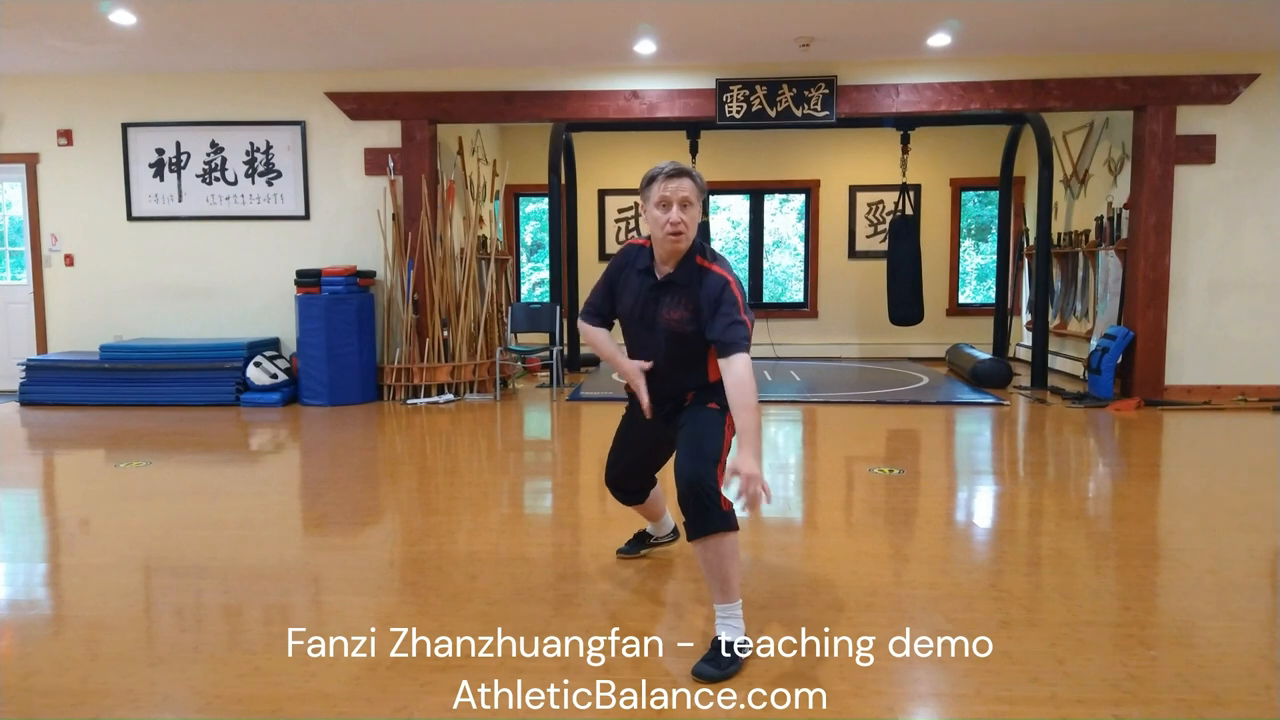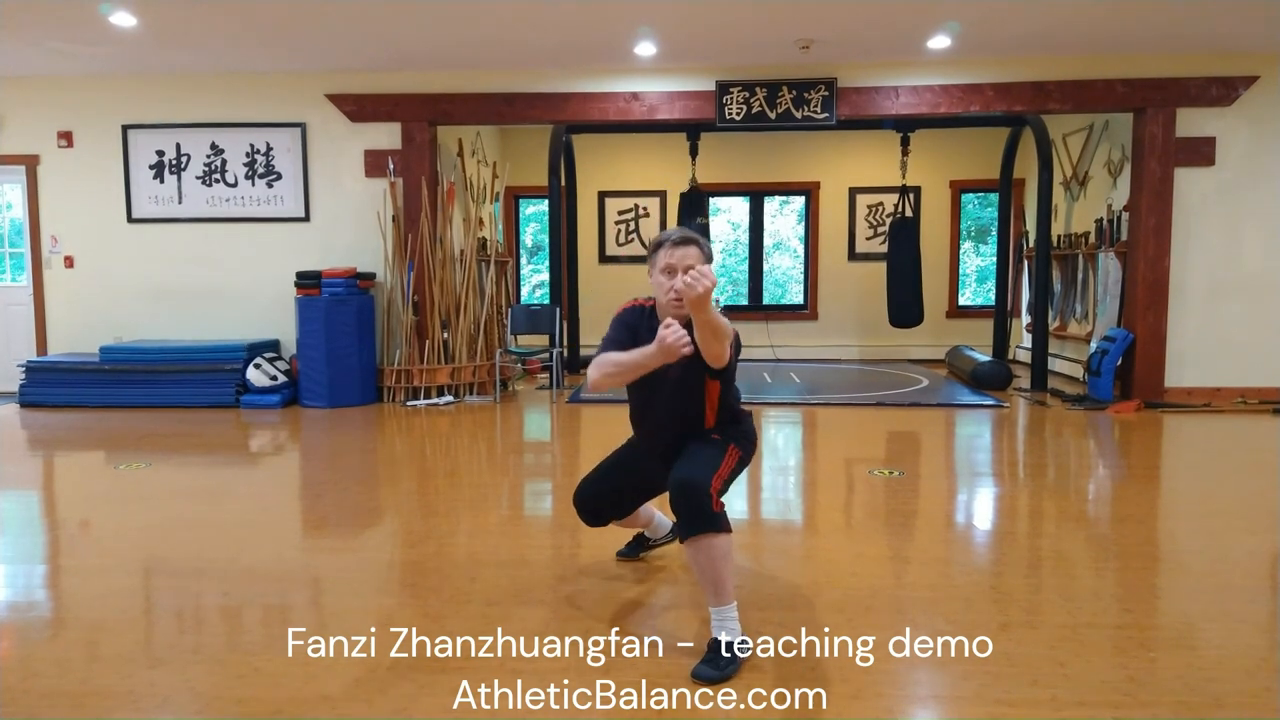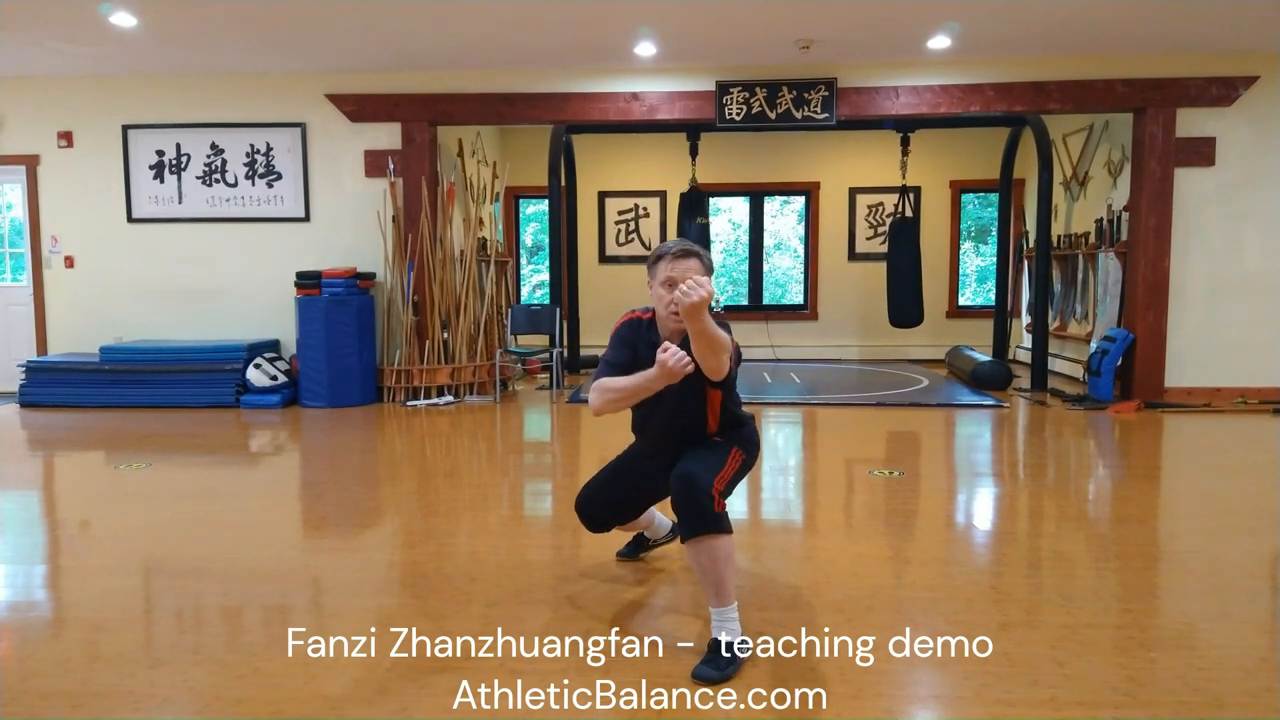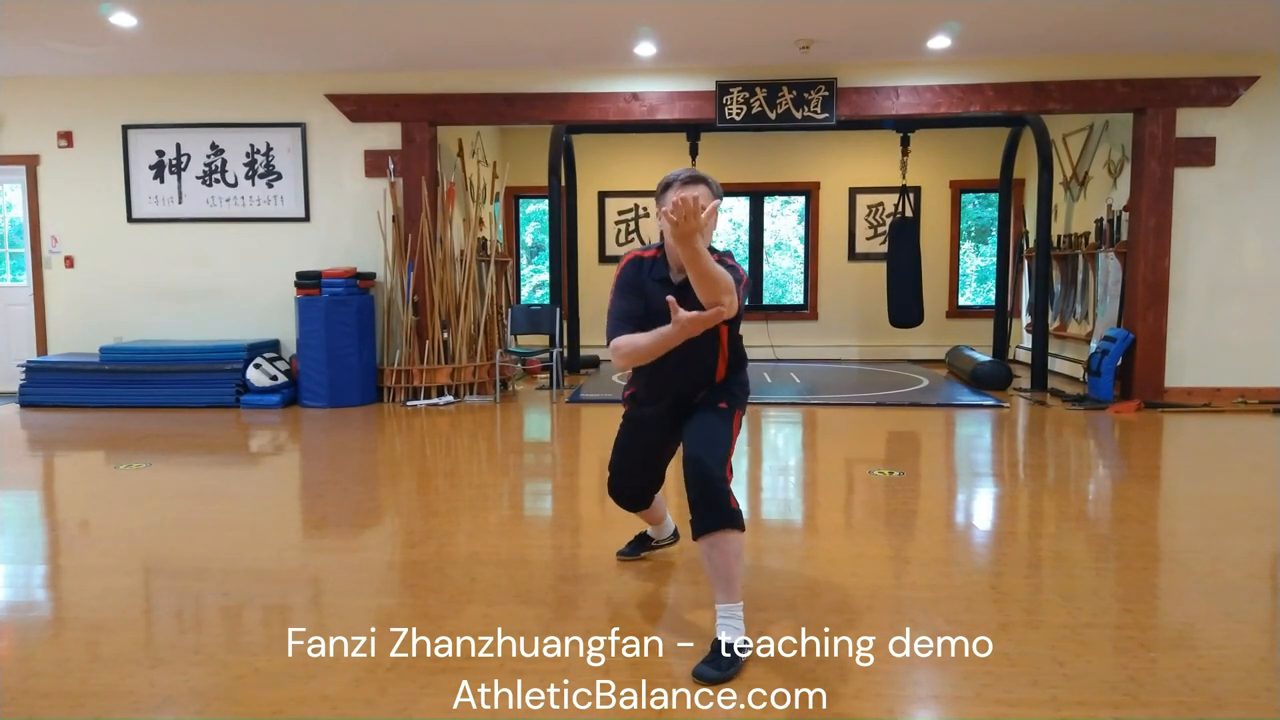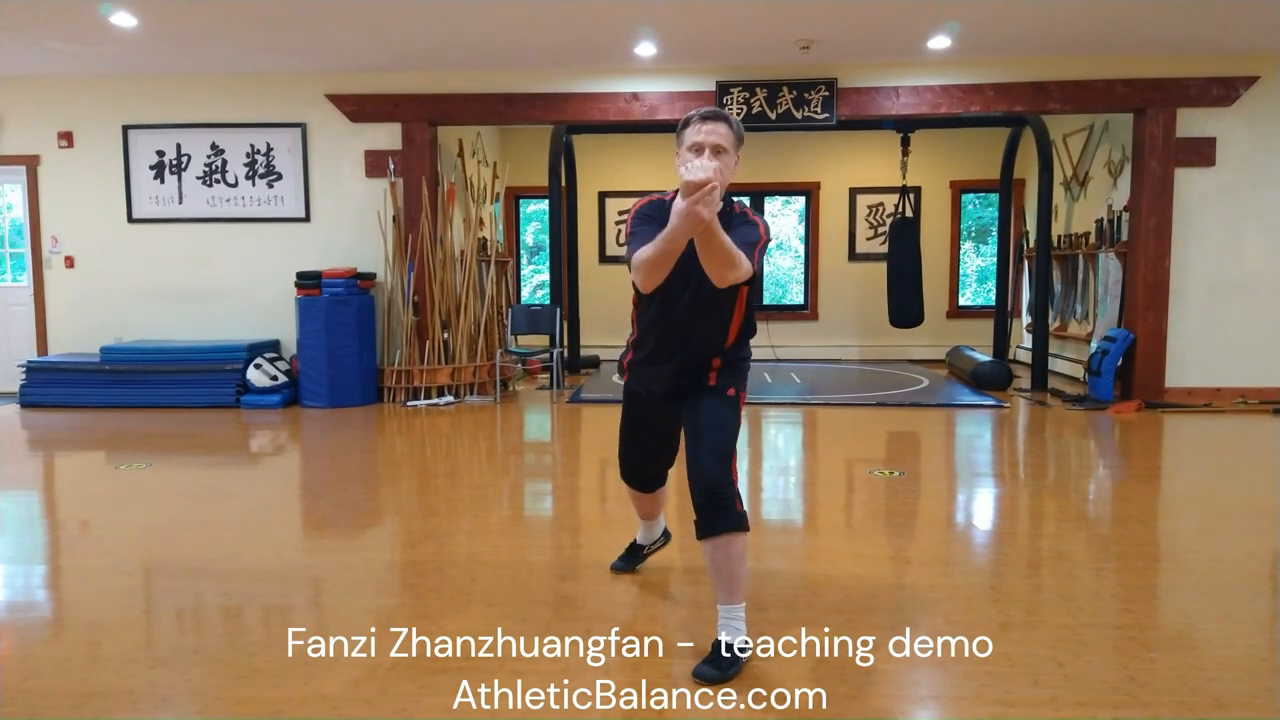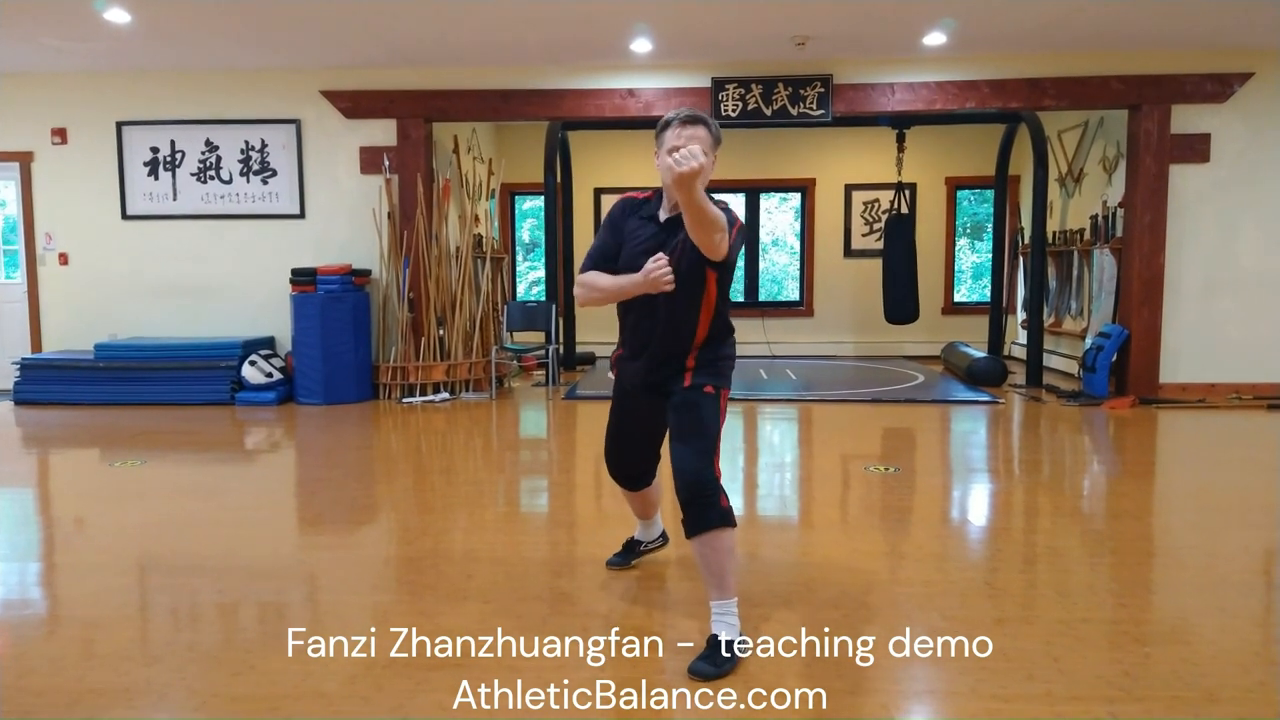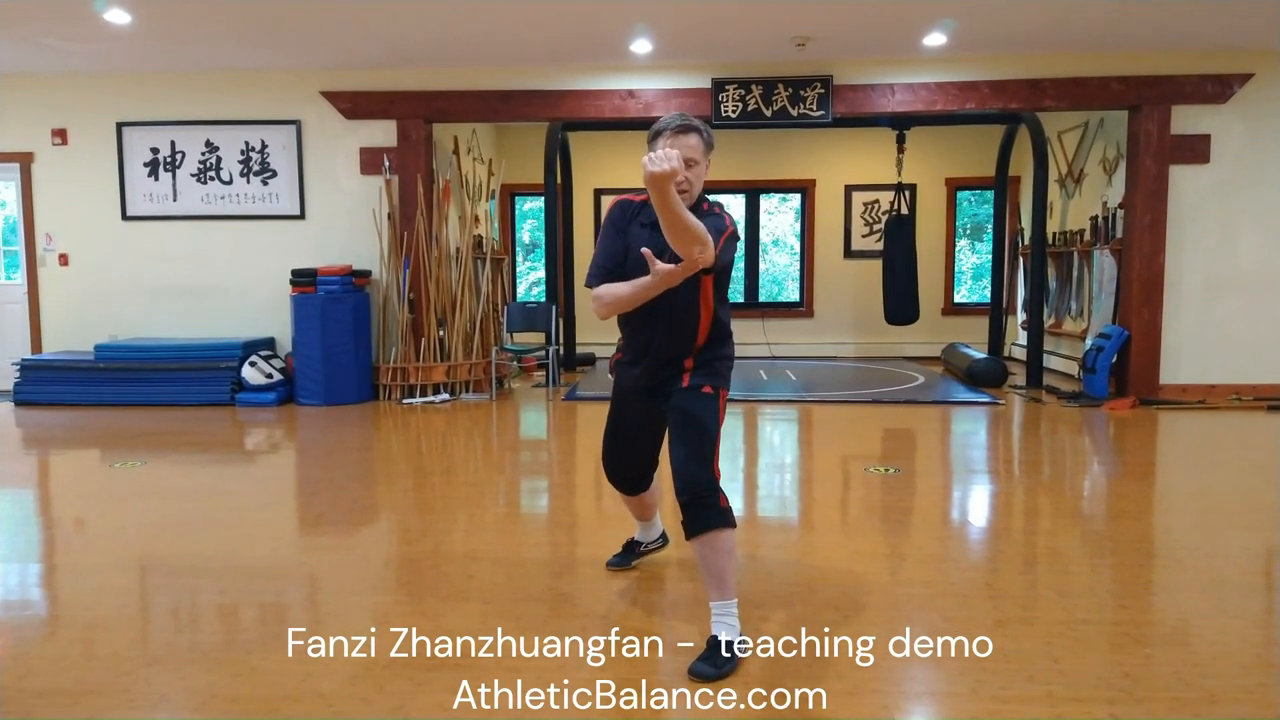
dt=0.7s
person 1, frame 1
left shoulder: (716, 280)
right shoulder: (628, 259)
left elbow: (737, 360)
right elbow: (590, 323)
left wrist: (748, 451)
right wrist: (621, 363)
left hip: (705, 399)
right hip: (649, 397)
left knee: (696, 487)
right knee: (621, 481)
left ankle: (731, 632)
right ankle: (661, 528)
person 1, frame 2
left shoulder: (713, 327)
right shoulder: (632, 317)
left elbow: (718, 346)
right elbow: (596, 376)
left wrist: (702, 307)
right wrist: (657, 352)
left hip: (718, 438)
right hip: (654, 442)
left knee: (692, 488)
right knee: (590, 503)
left ankle: (728, 634)
right ankle: (658, 529)
person 1, frame 3
left shoulder: (714, 336)
right shoulder: (631, 329)
left elbow: (717, 360)
right elbow: (598, 400)
left wrist: (697, 318)
right wrist: (659, 375)
left hip: (721, 442)
right hip: (657, 447)
left knee: (693, 488)
right knee: (592, 509)
left ankle: (728, 634)
right ankle: (658, 529)
person 1, frame 4
left shoulder: (724, 268)
right shoulder: (636, 267)
left elbow: (722, 303)
right elbow: (619, 353)
left wrist: (694, 247)
right wrist: (678, 330)
left hip: (714, 395)
right hip: (650, 398)
left knee: (707, 483)
right knee: (626, 488)
left ankle: (731, 633)
right ankle: (661, 532)
person 1, frame 5
left shoulder: (748, 224)
right shoulder: (650, 211)
left elbow: (729, 274)
right elbow: (644, 276)
left wrist: (705, 217)
right wrist: (680, 225)
left hip: (715, 373)
right hip: (649, 370)
left knee: (713, 485)
right knee: (639, 474)
left ankle: (733, 635)
right ankle: (651, 534)
person 1, frame 6
left shoulder: (721, 218)
right shoulder: (627, 212)
left elbow: (711, 241)
right elbow: (583, 289)
left wrist: (690, 188)
right wrist: (642, 282)
left hip: (699, 370)
right hip: (637, 365)
left knee: (697, 481)
right knee: (626, 466)
left ankle: (726, 630)
right ankle: (649, 533)
person 1, frame 7
left shoulder: (718, 222)
right shoulder: (623, 213)
left elbow: (694, 247)
right elbow: (600, 301)
left wrist: (664, 193)
right wrist: (658, 280)
left hip: (698, 371)
right hip: (637, 368)
left knee: (696, 482)
right knee: (623, 469)
left ankle: (726, 630)
right ankle: (649, 534)
